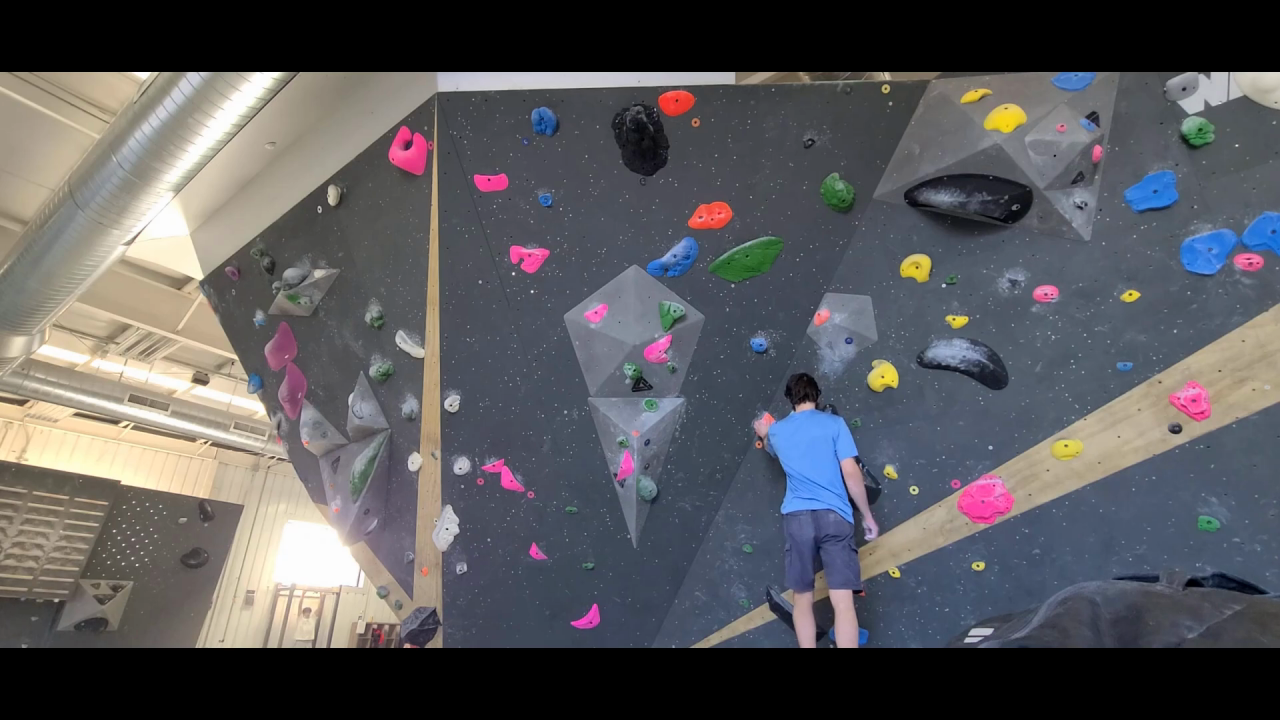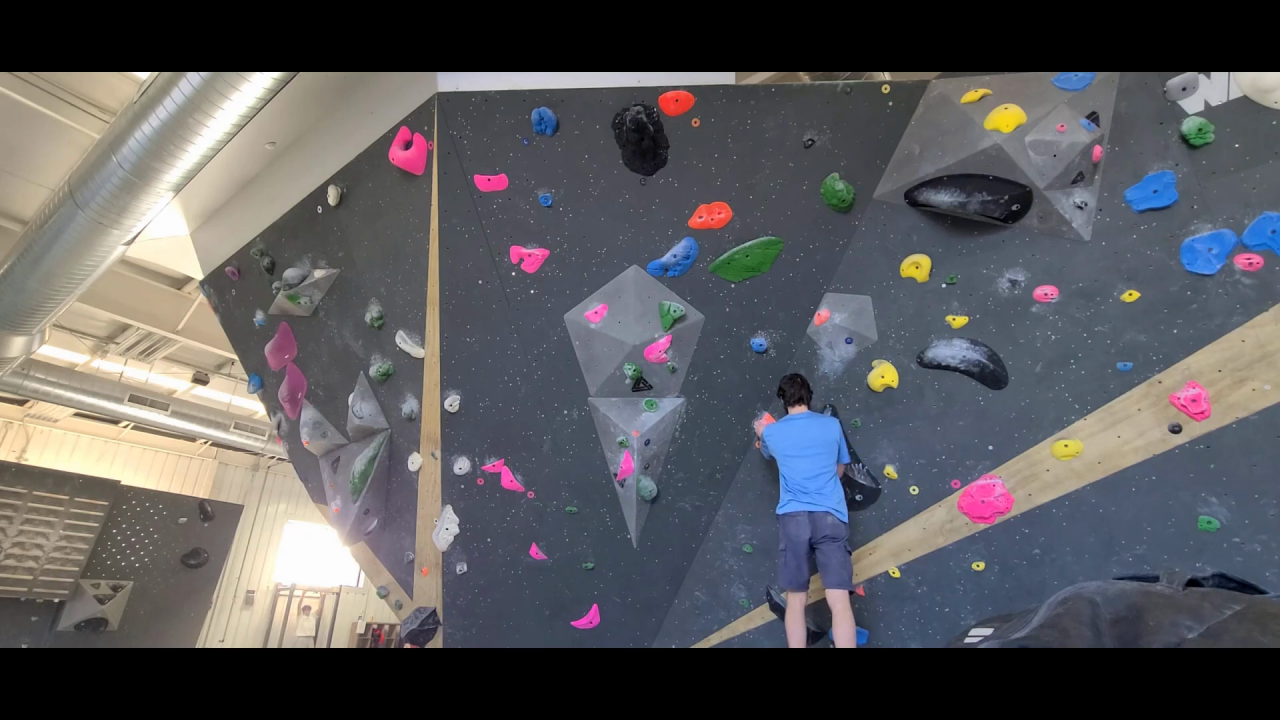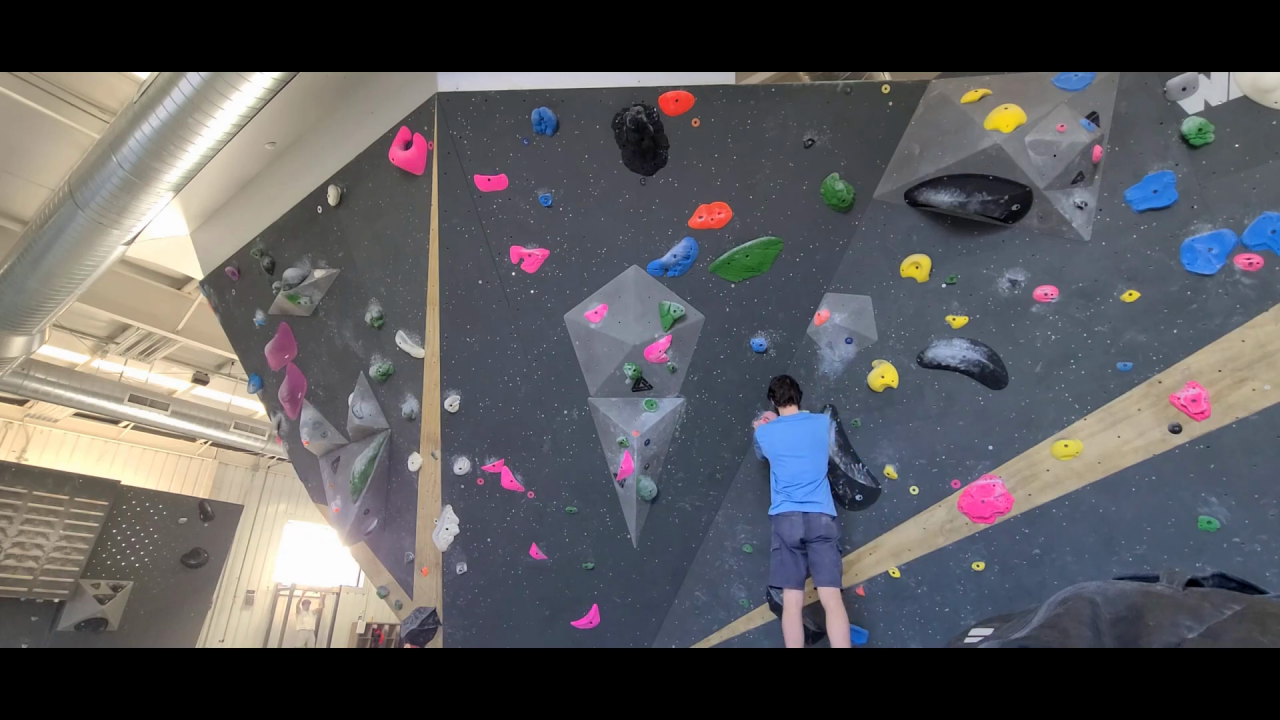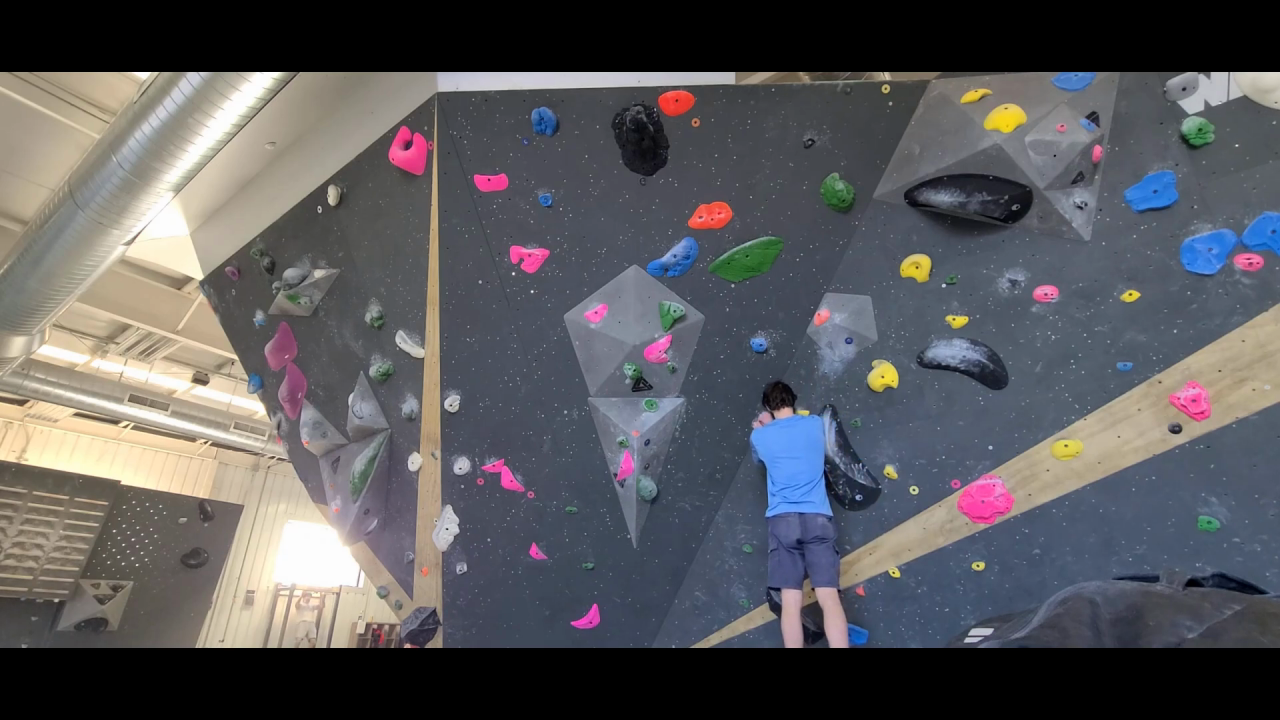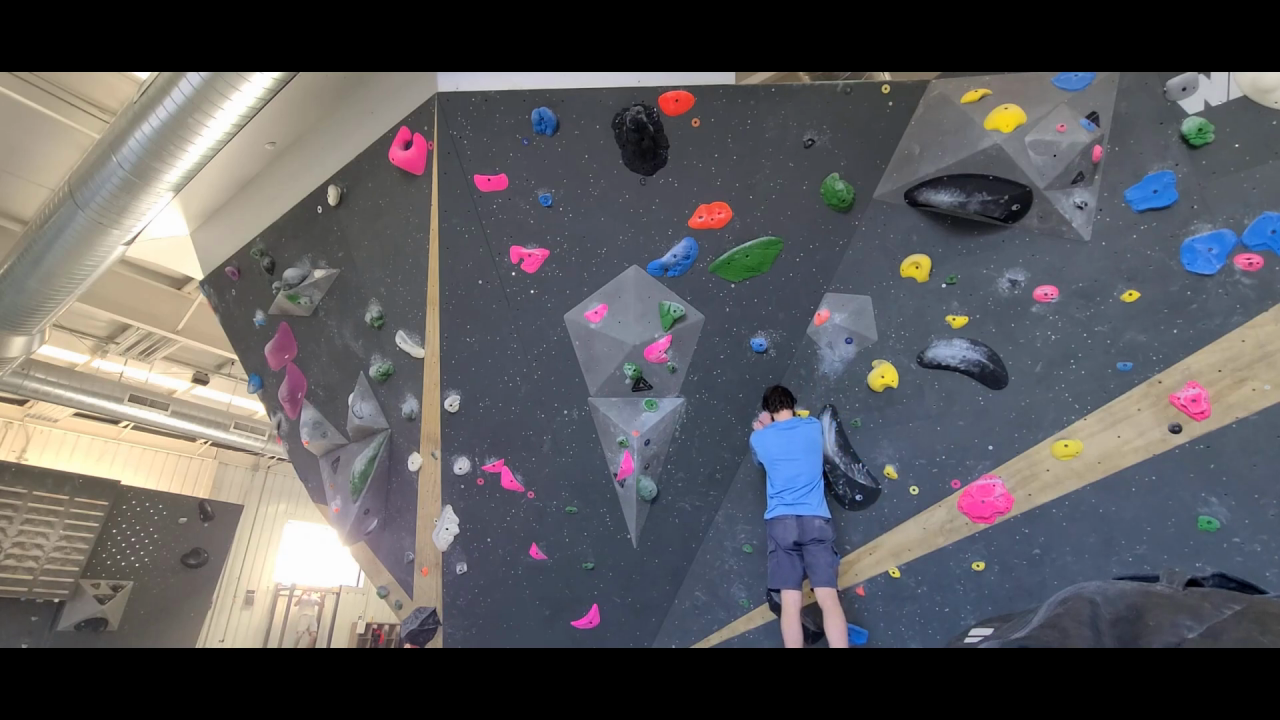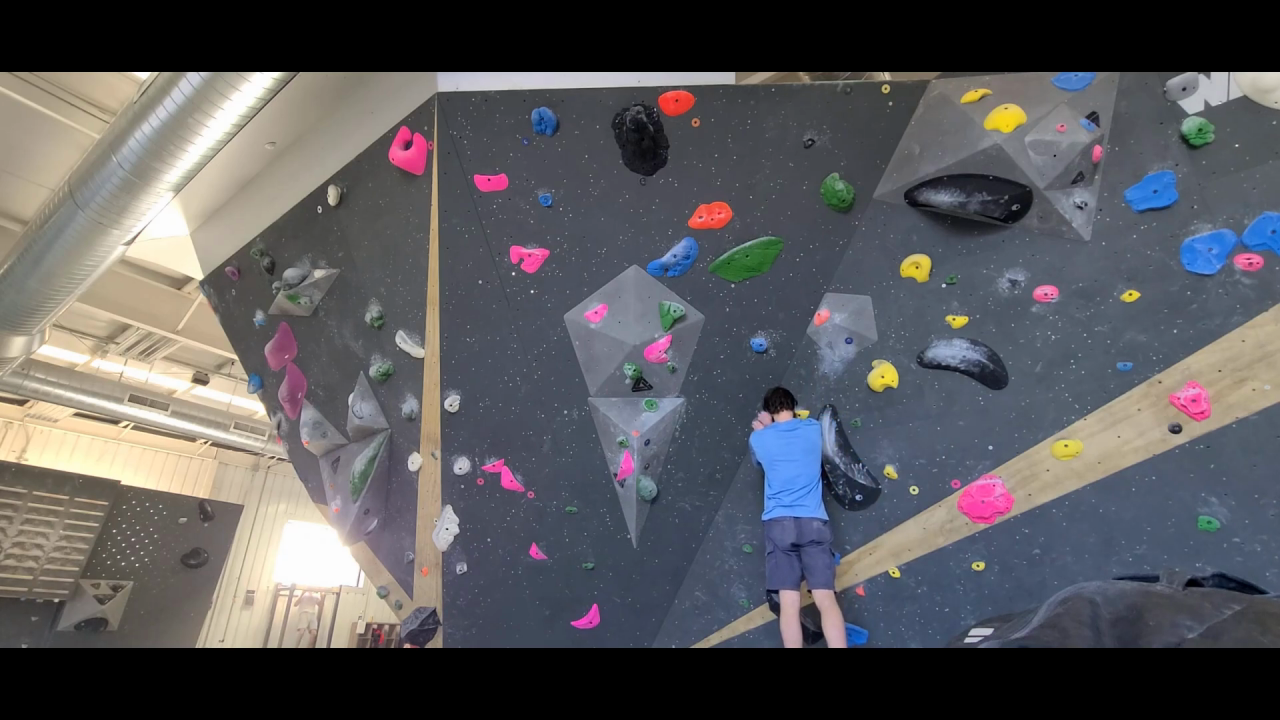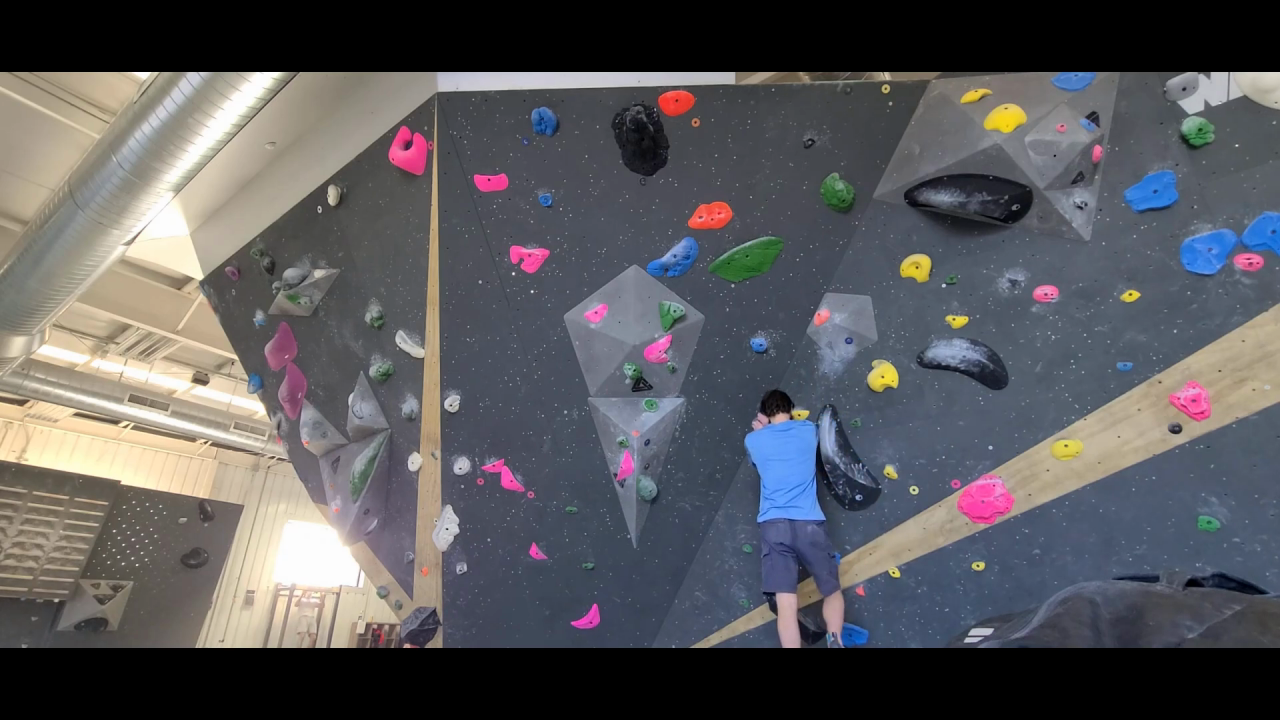
dt=0.3s
person 1, frame 1
left shoulder: (776, 430)
right shoulder: (834, 423)
right elbow: (851, 473)
right wrist: (868, 515)
left hip: (797, 519)
right hip: (834, 517)
left knee: (802, 599)
right knee: (842, 600)
person 1, frame 2
left shoulder: (772, 432)
right shoulder: (831, 425)
left hip: (793, 519)
right hip: (831, 518)
left knee: (795, 601)
right knee: (839, 600)
person 1, frame 3
left shoulder: (764, 433)
right shoulder: (821, 423)
left hip: (786, 520)
right hip: (821, 518)
left knee: (792, 601)
right knee: (831, 598)
person 1, frame 4
left shoulder: (759, 436)
right shoulder: (815, 424)
left hip: (783, 520)
right hip: (818, 518)
left knee: (791, 601)
right knee: (829, 598)
person 1, frame 5
left shoulder: (759, 438)
right shoulder: (814, 427)
left hip: (781, 522)
right hip: (816, 520)
left knee: (790, 602)
right knee: (828, 598)
person 1, frame 6
left shoulder: (758, 438)
right shoulder: (813, 428)
left hip: (779, 524)
right hip: (814, 522)
left knee: (789, 603)
right knee: (826, 599)
person 1, frame 7
left shoulder: (753, 440)
right shoulder: (808, 430)
left hip: (773, 525)
right hip: (810, 523)
left knee: (786, 604)
right knee: (832, 593)
right ankle: (835, 640)
